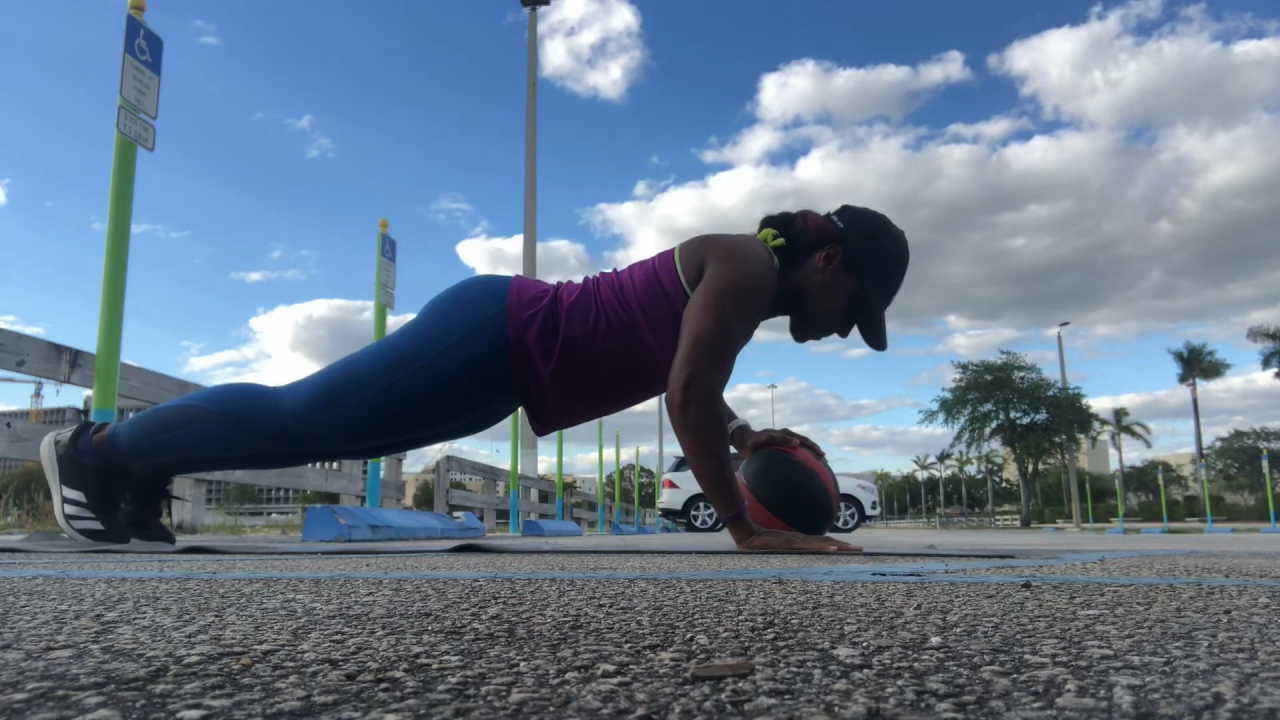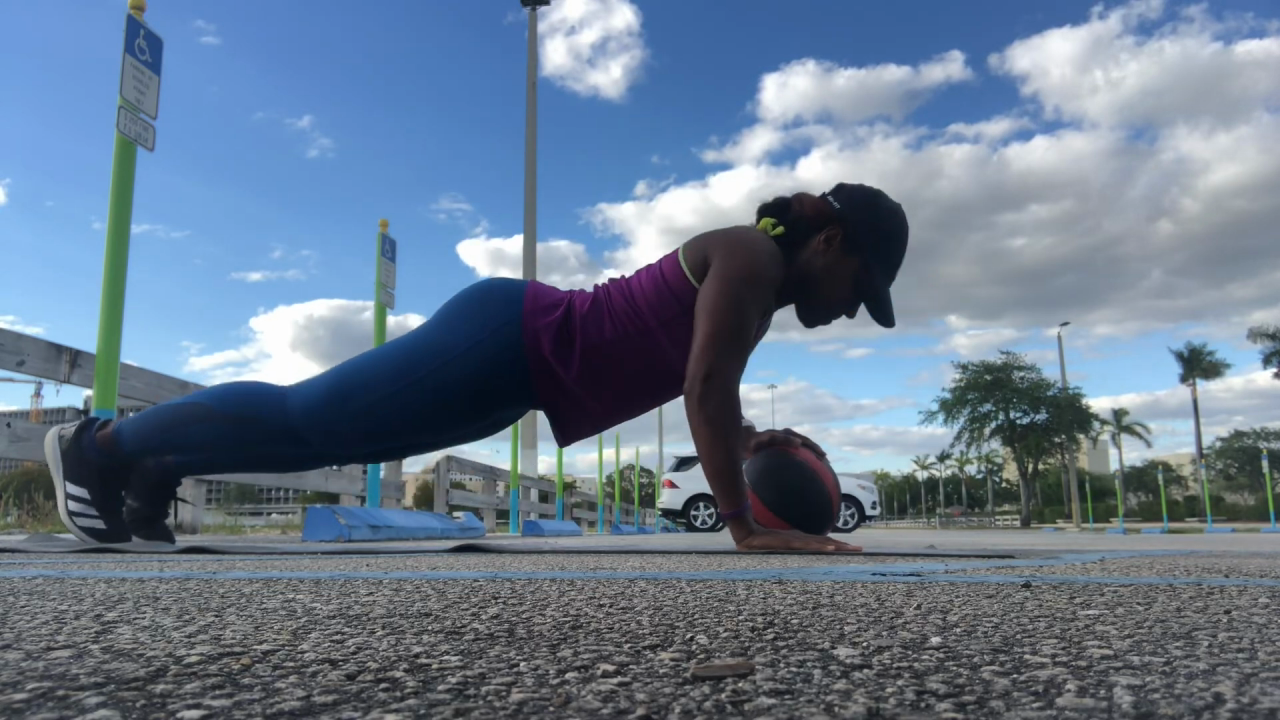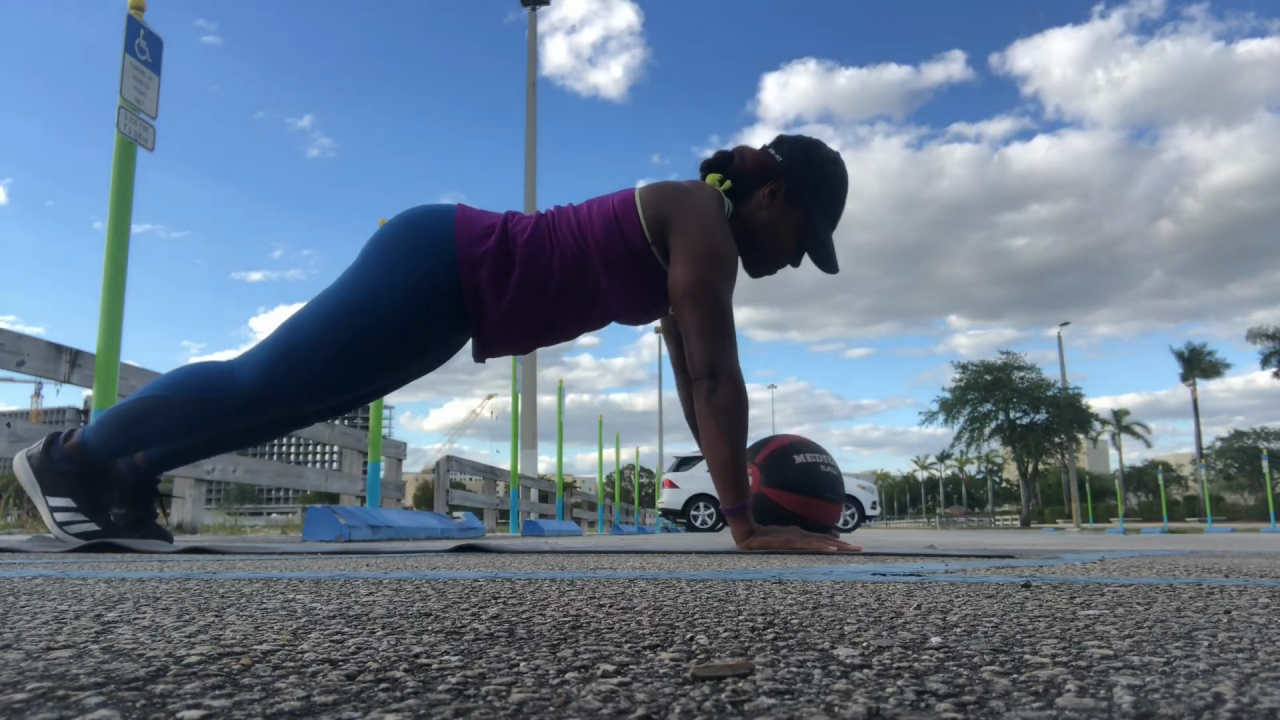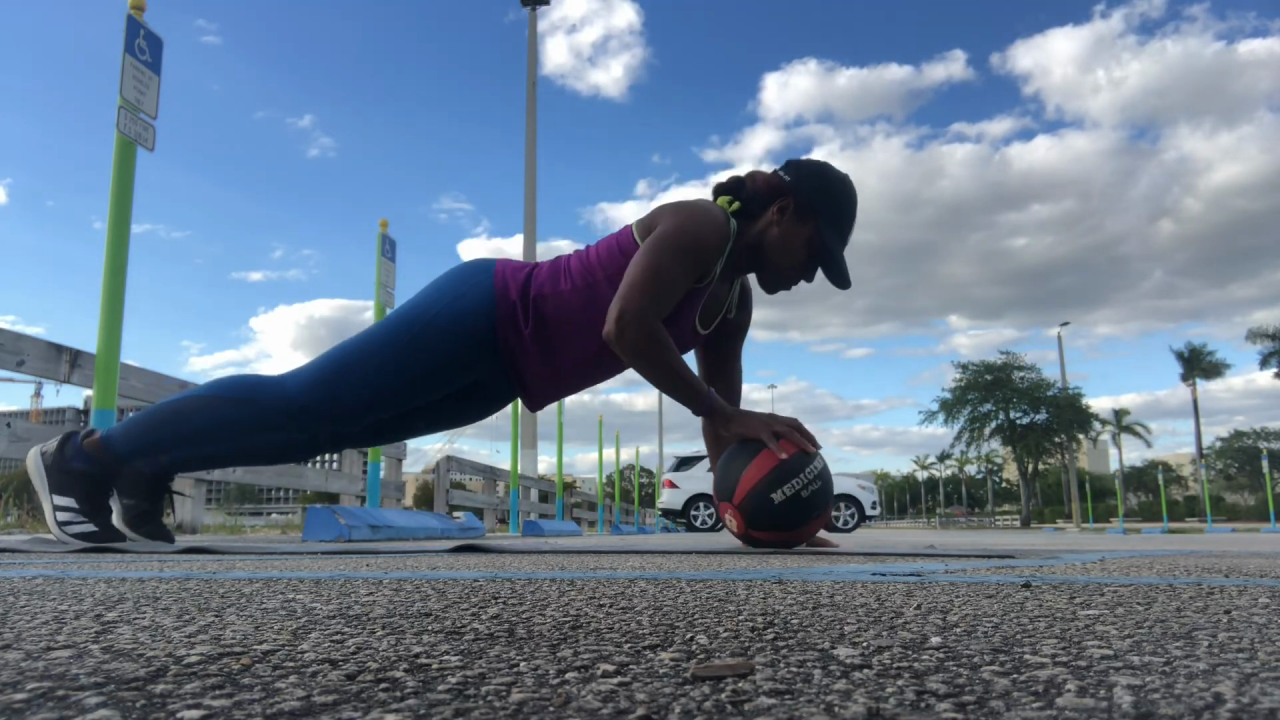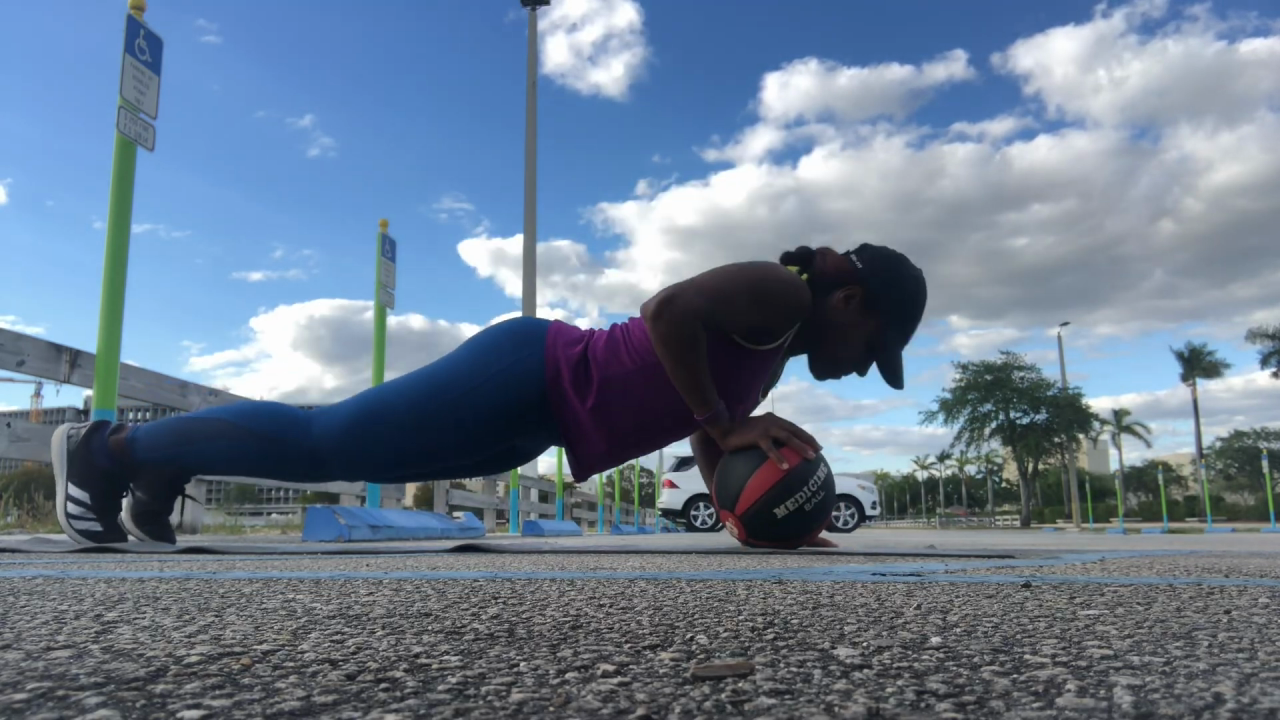
dt=1s
person 1, frame 1
left shoulder: (747, 287)
right shoulder: (752, 268)
left elbow: (688, 378)
right elbow: (686, 392)
left wrist: (742, 436)
right wrist: (744, 527)
left hip: (506, 357)
right hip: (492, 342)
left knee: (309, 427)
right knee: (292, 420)
left ankle: (146, 474)
right ankle: (96, 450)
person 1, frame 2
left shoulder: (757, 285)
right shoulder: (753, 258)
left elbow: (706, 385)
right elbow: (702, 387)
left wrist: (748, 442)
right wrist: (741, 523)
left hip: (517, 363)
right hip: (501, 343)
left knee: (316, 431)
right knee: (300, 418)
left ankle: (151, 474)
right ankle: (98, 444)
person 1, frame 3
left shoulder: (695, 251)
right shoulder: (703, 217)
left elbow: (696, 386)
right elbow: (716, 377)
left wrist: (743, 491)
right wrist: (746, 523)
left hip: (451, 304)
right hip: (435, 266)
left knee: (294, 402)
right knee: (258, 385)
left ankle: (131, 471)
right ankle: (68, 454)
person 1, frame 4
left shoulder: (733, 298)
right shoulder: (702, 227)
left elbow: (716, 412)
right elbow: (625, 330)
right wrist: (723, 414)
left hip: (499, 371)
right hip: (483, 317)
left knee: (324, 430)
right knee: (293, 403)
left ankle: (149, 474)
right ankle: (81, 457)
person 1, frame 5
left shoulder: (777, 352)
right shoulder: (779, 290)
left elbow: (712, 454)
right elbow: (665, 312)
right wrist: (724, 424)
left hip: (535, 418)
right hip: (525, 378)
left knee: (341, 450)
right knee: (319, 439)
left ankle: (163, 473)
right ankle: (104, 448)
